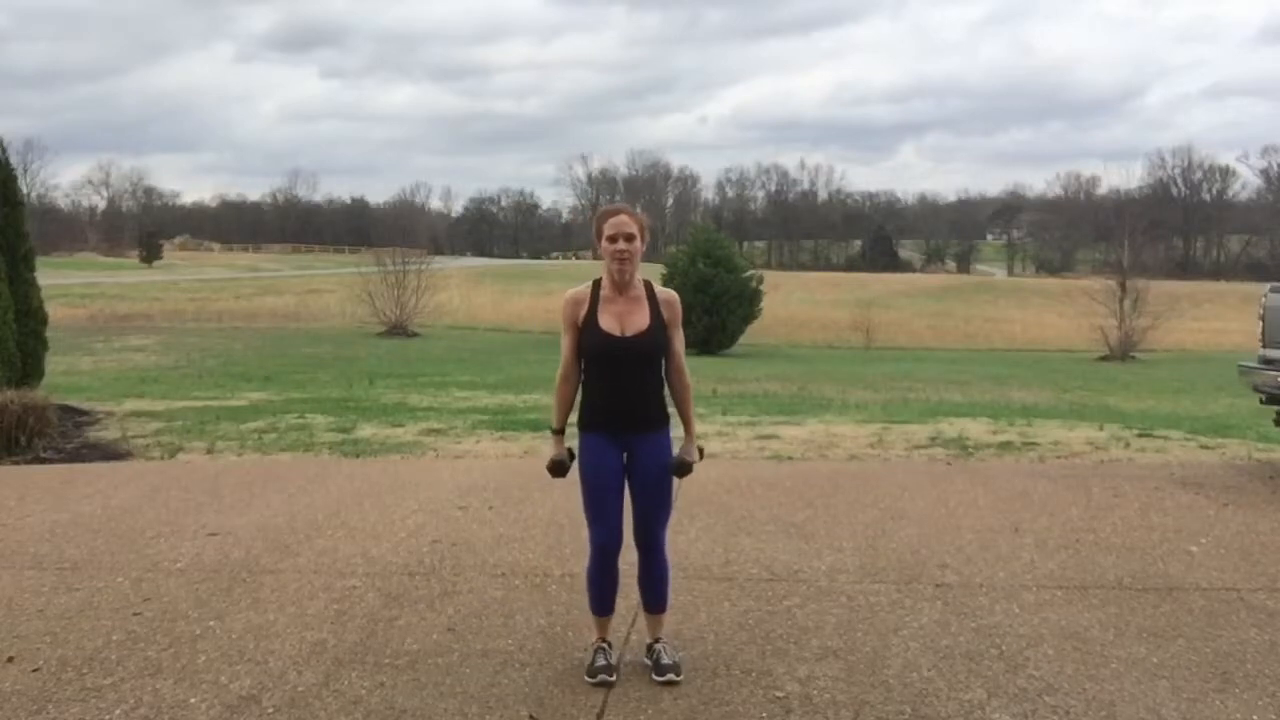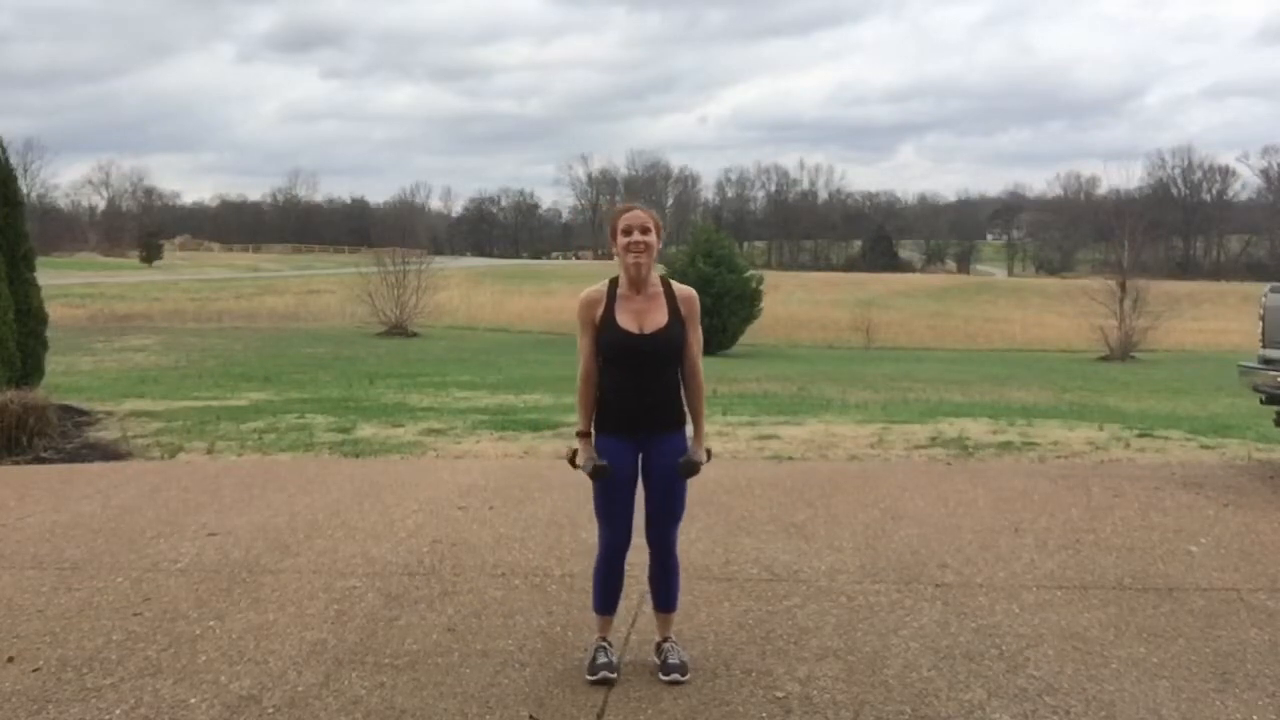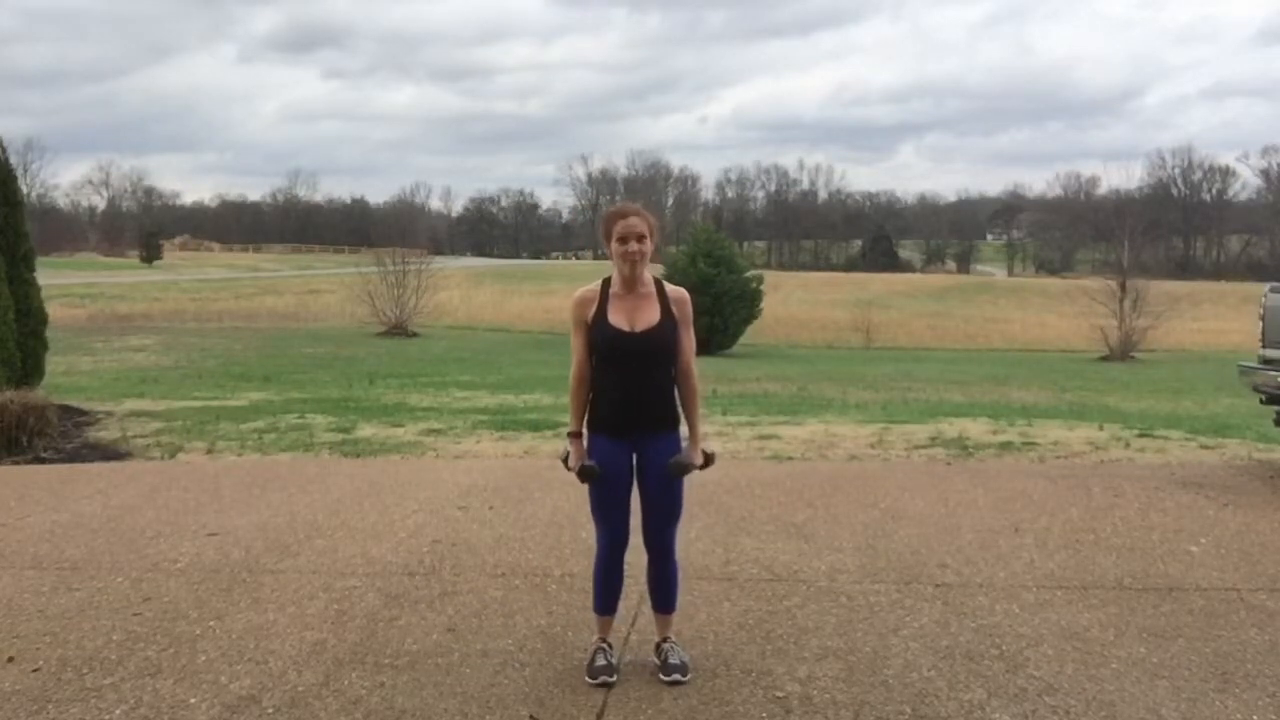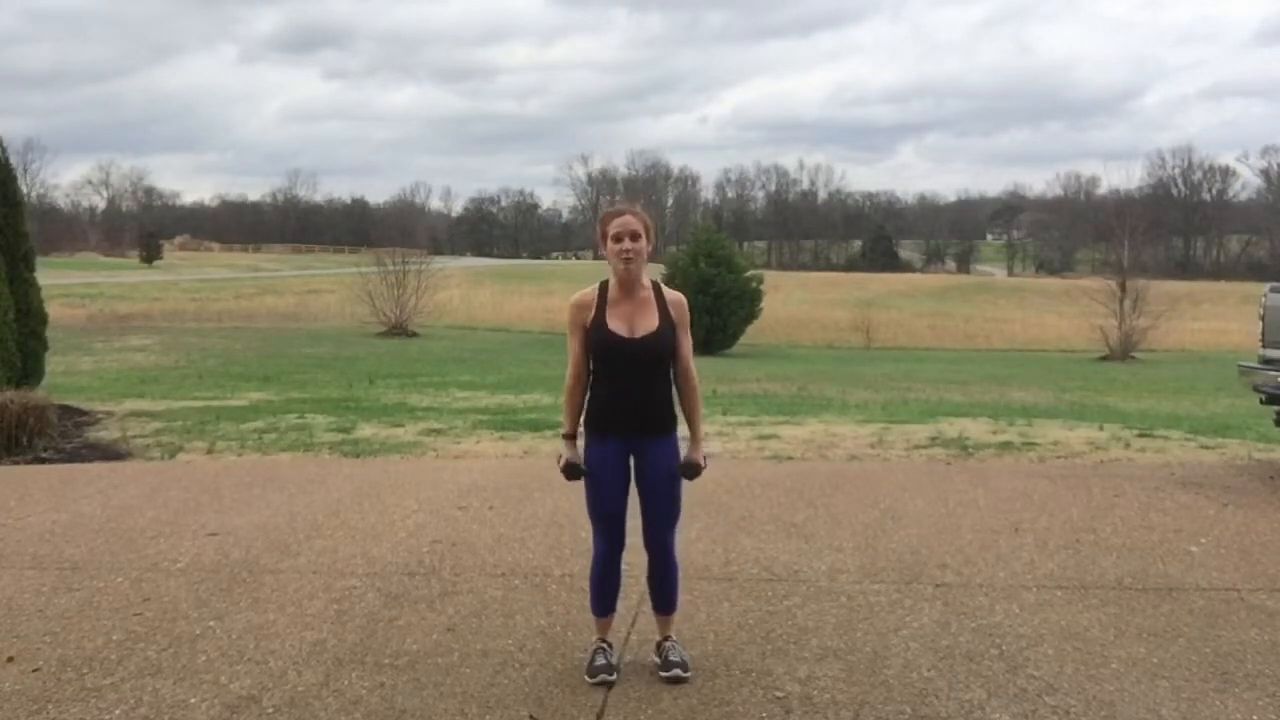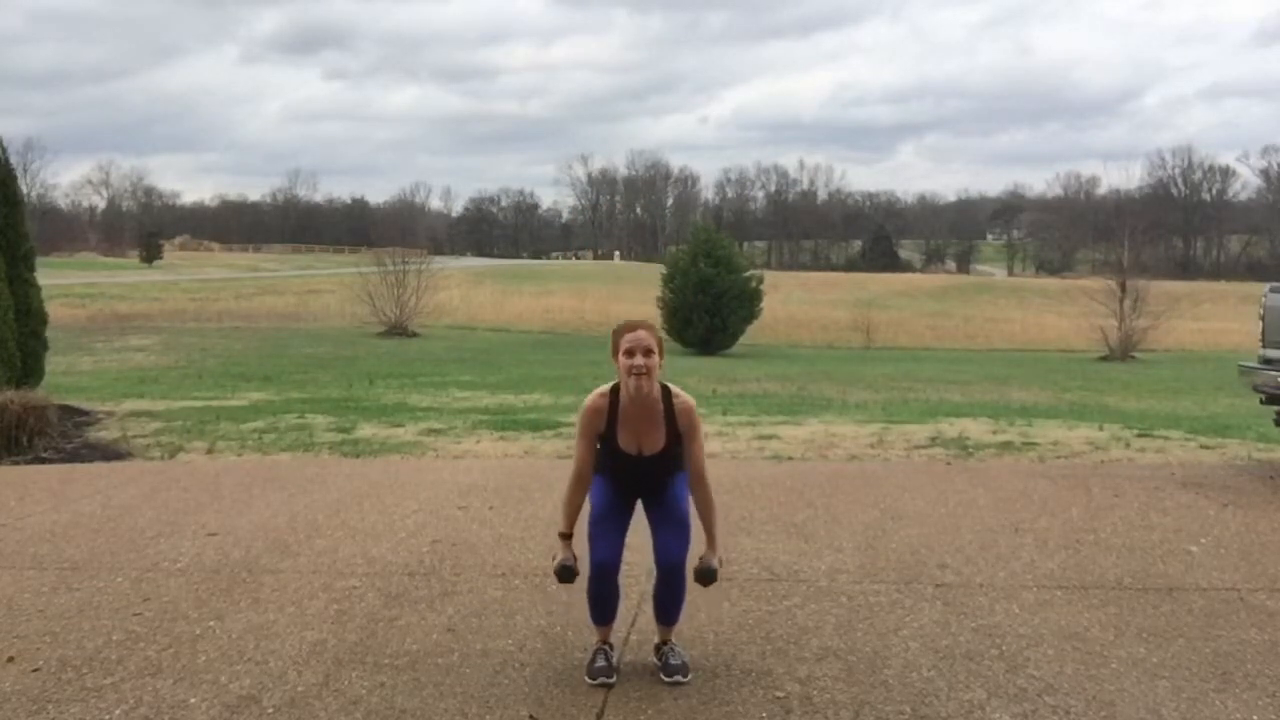
dt=1s
person 1, frame 1
left shoulder: (666, 300)
right shoulder: (578, 301)
left elbow: (677, 371)
right elbow: (568, 373)
left wrist: (690, 434)
right wrist: (558, 434)
left hip: (652, 435)
right hip: (597, 436)
left knee: (651, 541)
right knee: (605, 542)
left ankle: (657, 640)
right ankle: (601, 642)
person 1, frame 2
left shoulder: (684, 298)
right shoulder: (594, 301)
left elbow: (693, 373)
right elbow: (588, 375)
left wrist: (699, 436)
right wrist: (584, 437)
left hip: (668, 435)
right hip: (614, 436)
left knee: (663, 540)
right knee: (613, 541)
left ankle: (666, 639)
right ankle: (602, 640)
person 1, frame 3
left shoulder: (677, 299)
right shoulder: (587, 301)
left elbow: (687, 373)
right elbow: (581, 375)
left wrist: (695, 438)
right wrist: (575, 438)
left hip: (661, 436)
right hip: (607, 437)
left knee: (661, 541)
right knee: (612, 541)
left ankle: (666, 641)
right ankle: (602, 642)
person 1, frame 4
left shoulder: (673, 302)
right shoulder: (585, 304)
left elbow: (686, 377)
right elbow: (577, 378)
left wrist: (696, 440)
right wrist: (569, 439)
left hip: (658, 439)
right hip: (604, 440)
left knee: (660, 541)
right knee: (609, 542)
left ankle: (666, 640)
right ankle: (602, 643)
person 1, frame 5
left shoulder: (682, 406)
right shoulder: (597, 405)
left elbow: (698, 478)
right elbow: (581, 475)
left wrist: (711, 545)
right wrist: (565, 540)
left hip: (665, 482)
right hip: (613, 482)
left knee: (673, 564)
right knee: (603, 564)
left ankle: (666, 644)
right ankle: (603, 646)
